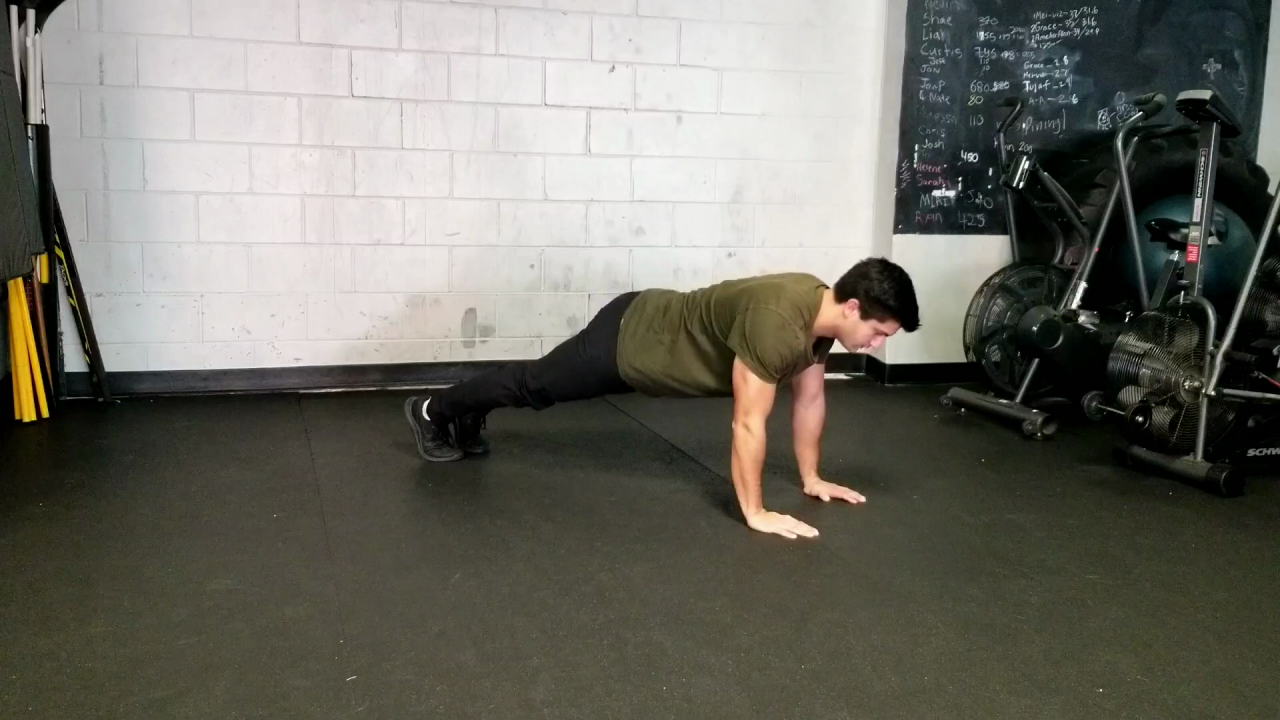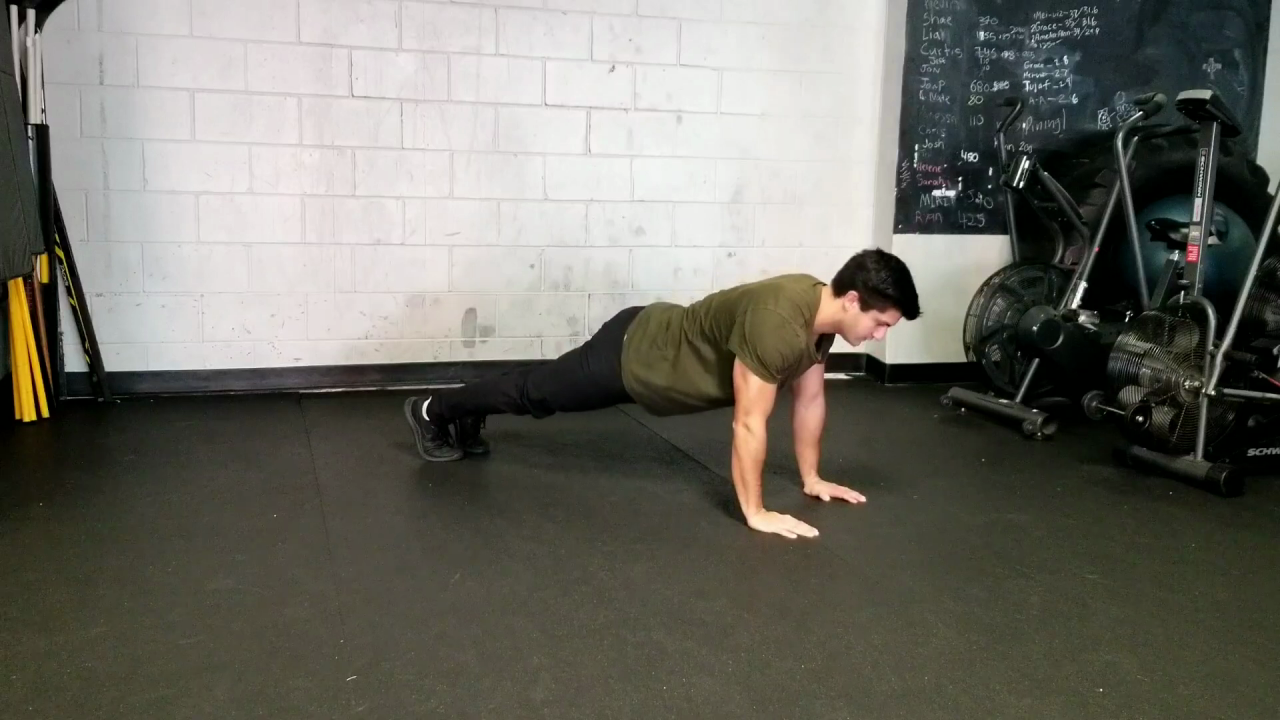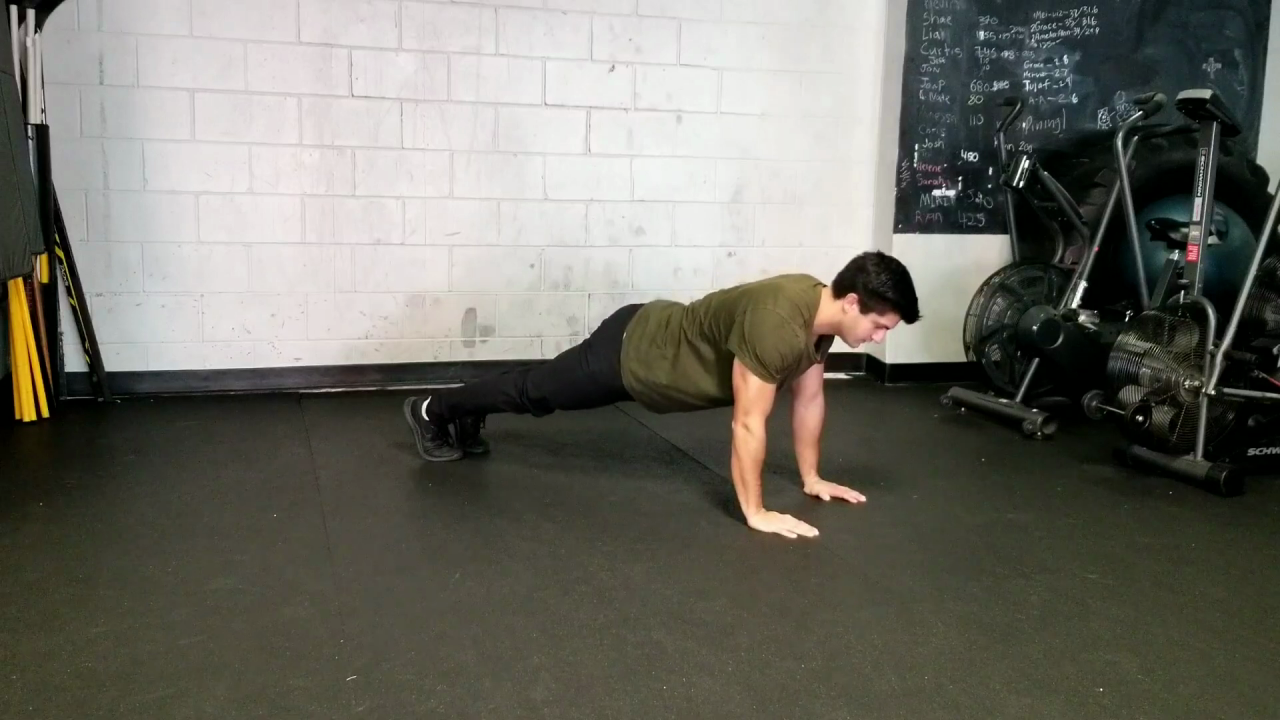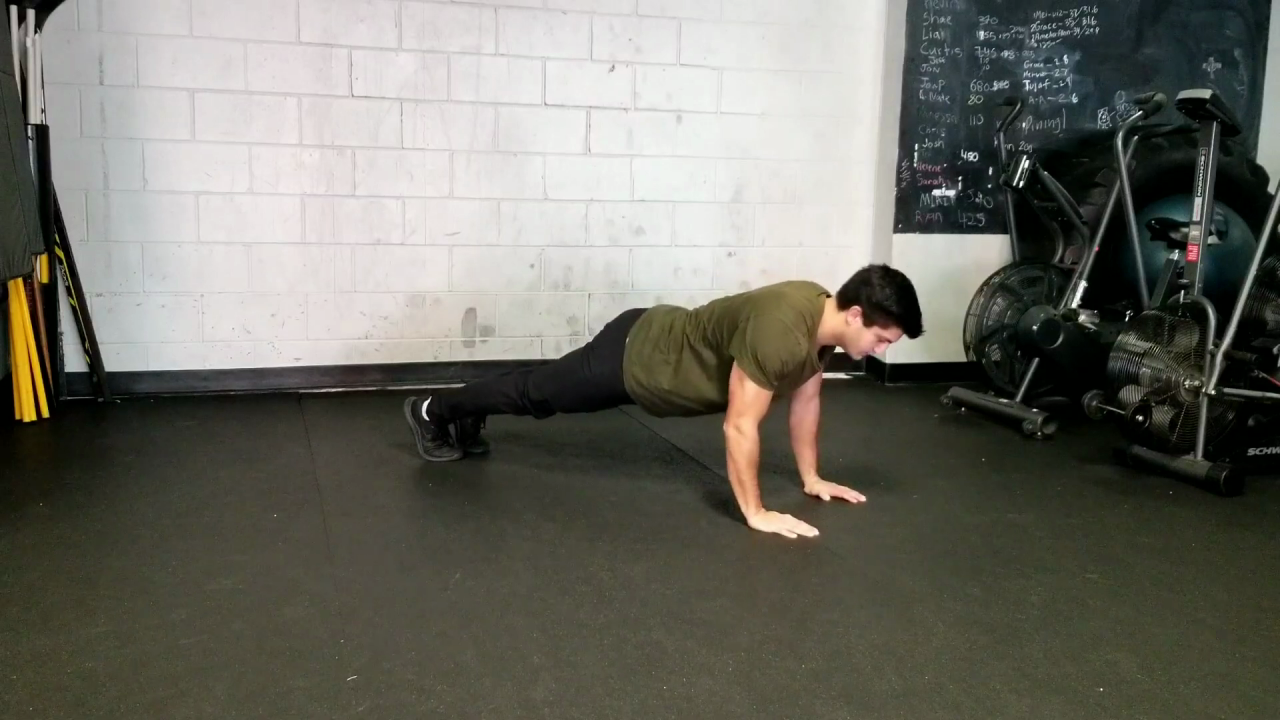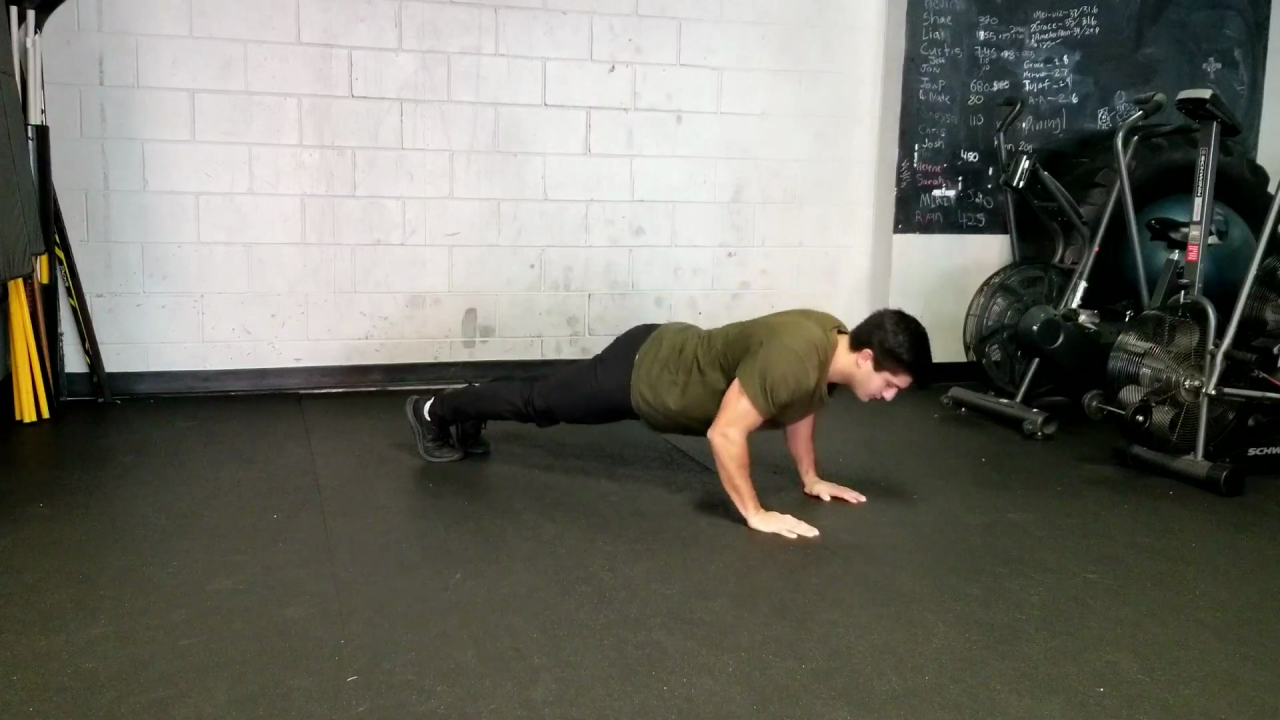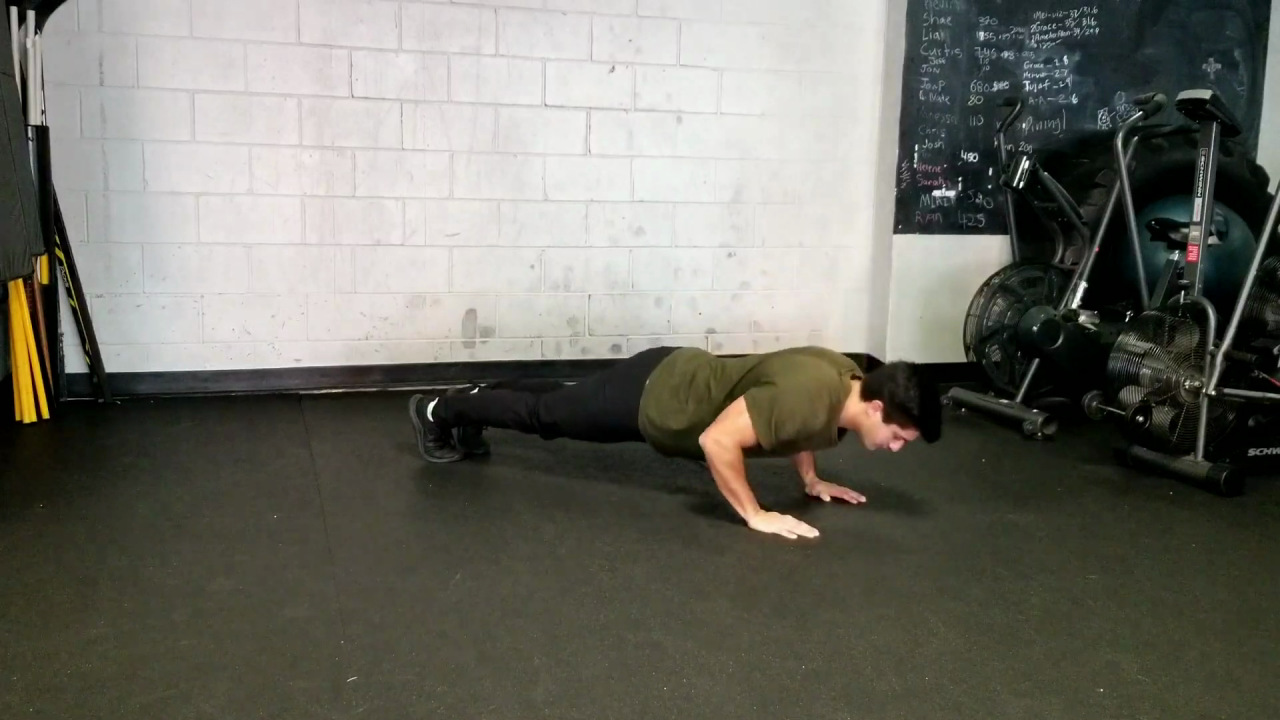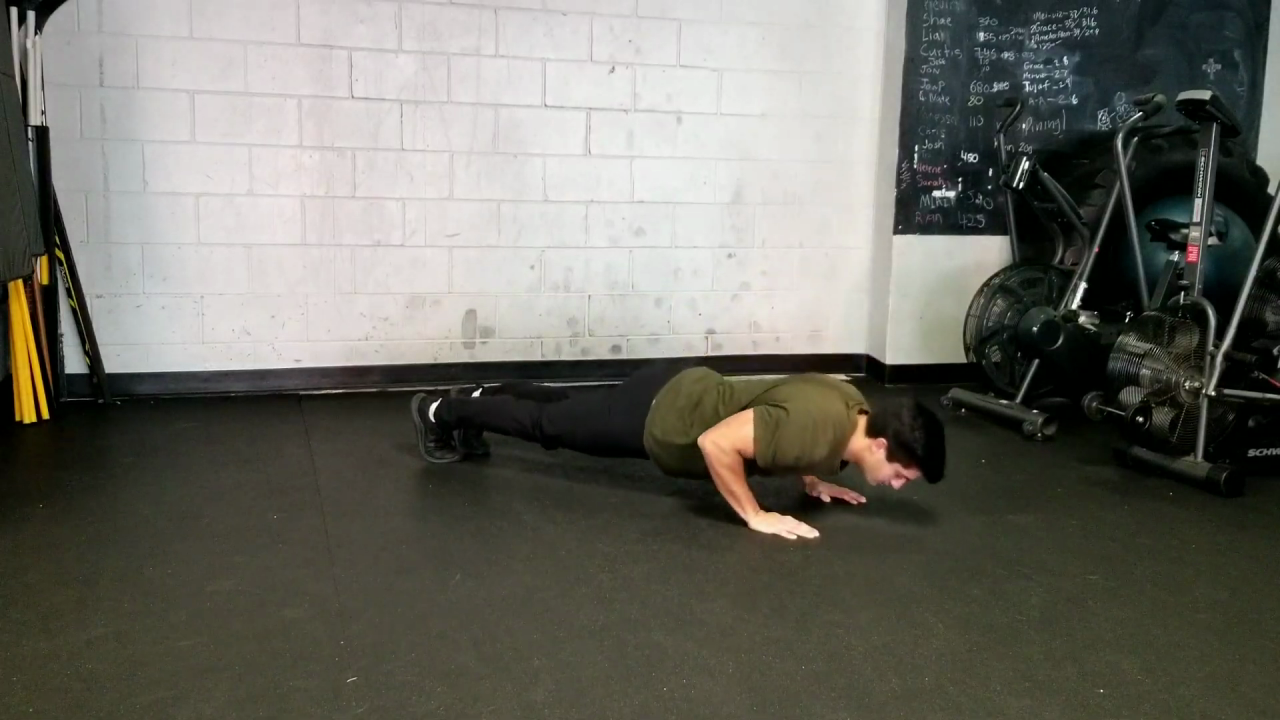
dt=0.4s
person 1, frame 1
left shoulder: (821, 309)
right shoulder: (778, 324)
left elbow: (810, 398)
right elbow: (747, 423)
left wrist: (812, 478)
right wrist: (755, 512)
left hip: (652, 339)
right hip: (628, 343)
left knee: (542, 388)
right knee: (535, 387)
left ankle: (466, 415)
right ankle: (433, 411)
person 1, frame 2
left shoulder: (821, 310)
right shoulder: (778, 324)
left elbow: (809, 399)
right elbow: (748, 425)
left wrist: (811, 478)
right wrist: (755, 513)
left hip: (656, 342)
right hip: (632, 357)
left knee: (547, 390)
right knee: (536, 395)
left ankle: (464, 414)
right ankle: (434, 411)
person 1, frame 3
left shoulder: (820, 311)
right shoulder: (777, 324)
left elbow: (809, 398)
right elbow: (747, 424)
left wrist: (812, 478)
right wrist: (755, 512)
left hip: (656, 341)
right hip: (631, 354)
left knee: (543, 389)
right knee: (535, 393)
left ankle: (464, 415)
right ankle: (433, 411)
person 1, frame 4
left shoulder: (822, 316)
right shoulder: (781, 332)
left elbow: (805, 399)
right elbow: (740, 426)
left wrist: (811, 478)
right wrist: (755, 512)
left hip: (659, 343)
right hip: (634, 359)
left knee: (546, 391)
right knee: (536, 395)
left ankle: (465, 415)
right ankle: (433, 411)
person 1, frame 5
left shoulder: (833, 342)
right shoulder: (794, 359)
left elbow: (799, 408)
right elbow: (725, 433)
left wrist: (811, 479)
right wrist: (755, 514)
left hip: (670, 357)
right hip: (643, 376)
left knee: (548, 399)
right knee: (539, 404)
left ankle: (466, 411)
right ankle: (434, 411)
person 1, frame 6
left shoulder: (846, 379)
right shoulder: (808, 396)
right elbow: (717, 440)
left wrist: (811, 480)
right wrist: (755, 515)
left hip: (681, 376)
right hip: (653, 399)
left knee: (557, 406)
right knee: (545, 415)
left ankle: (470, 403)
right ankle: (438, 412)
person 1, frame 7
left shoulder: (852, 406)
right shoulder: (817, 428)
right elbow: (715, 443)
left wrist: (812, 479)
right wrist: (754, 516)
left hip: (688, 390)
right hip: (659, 419)
left knee: (565, 412)
right knee: (546, 426)
left ankle: (478, 397)
right ankle: (440, 413)
